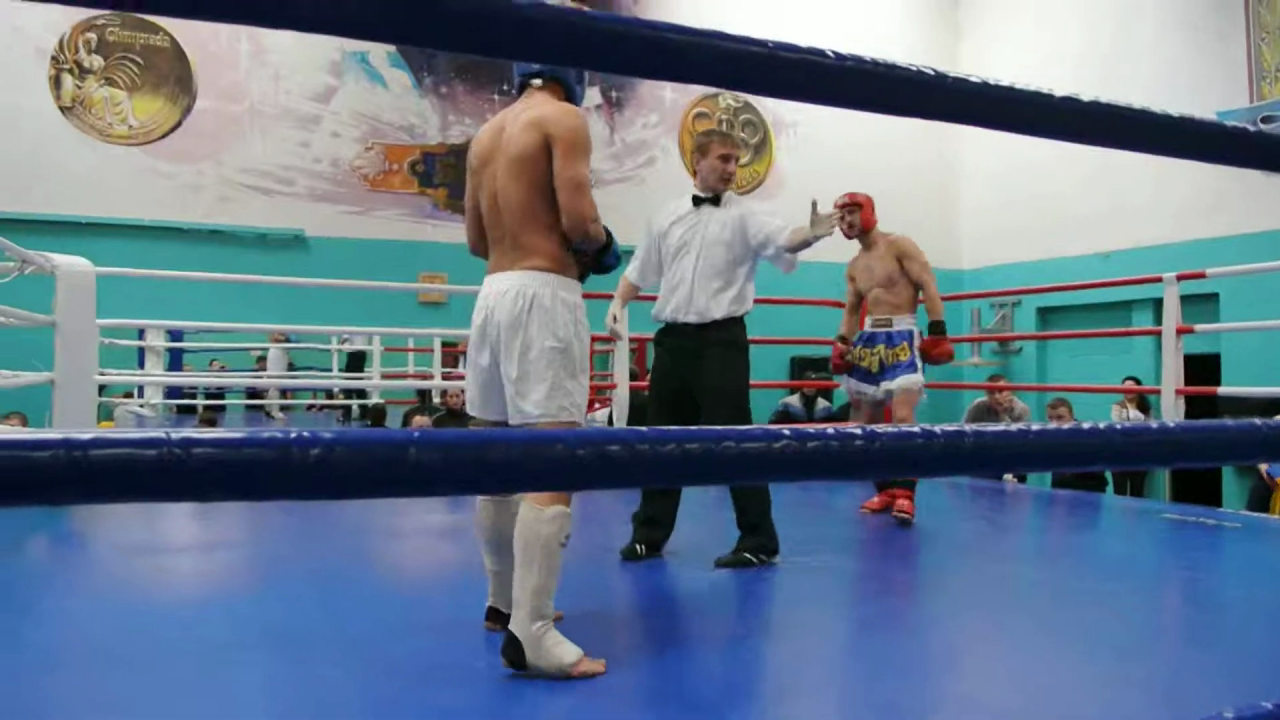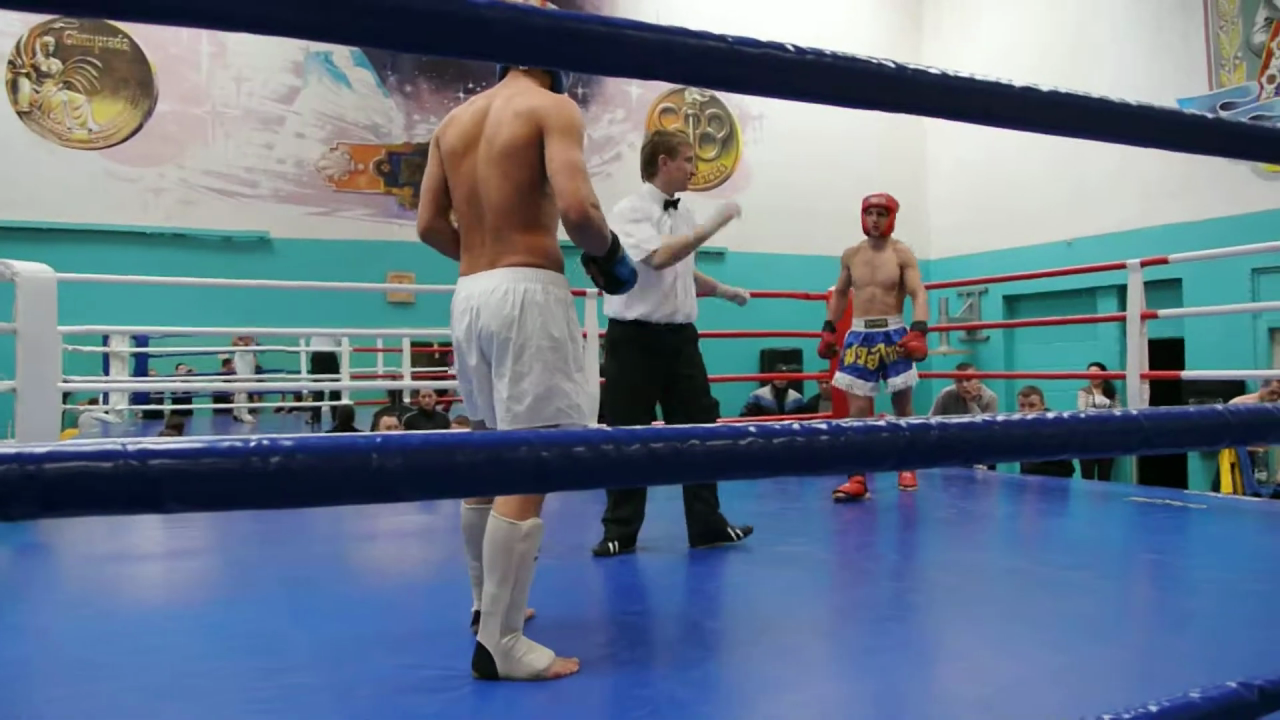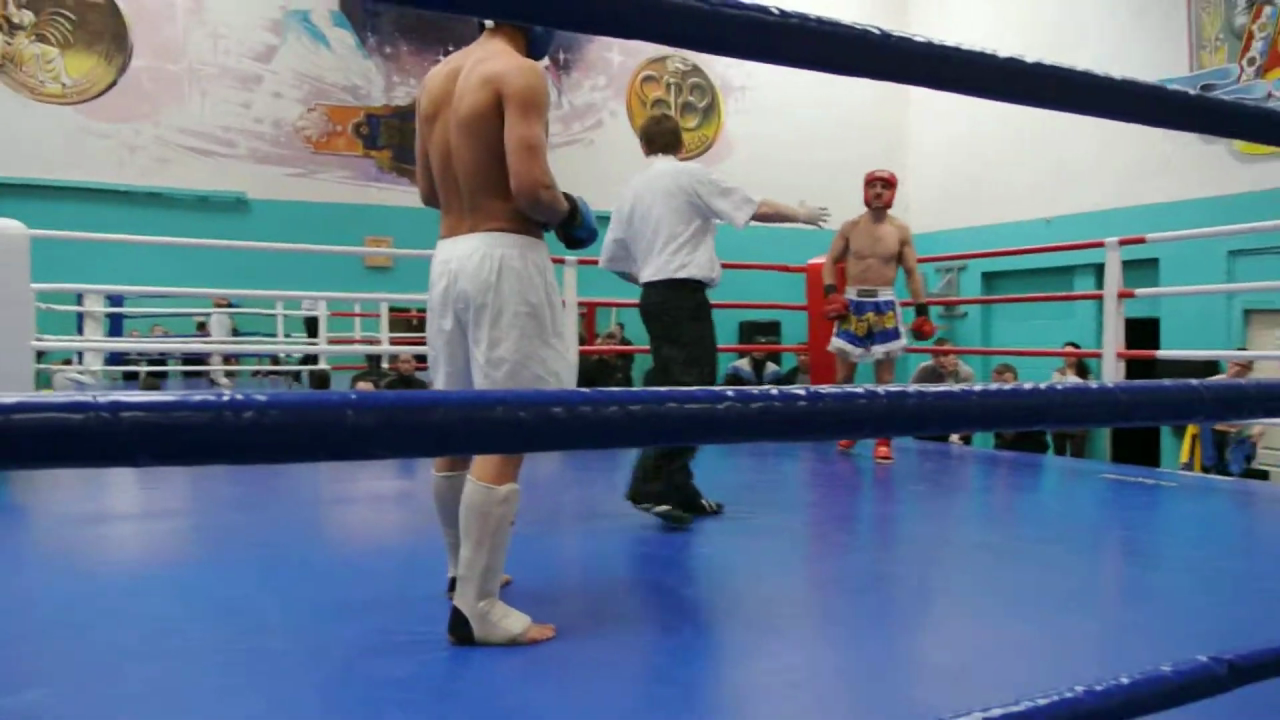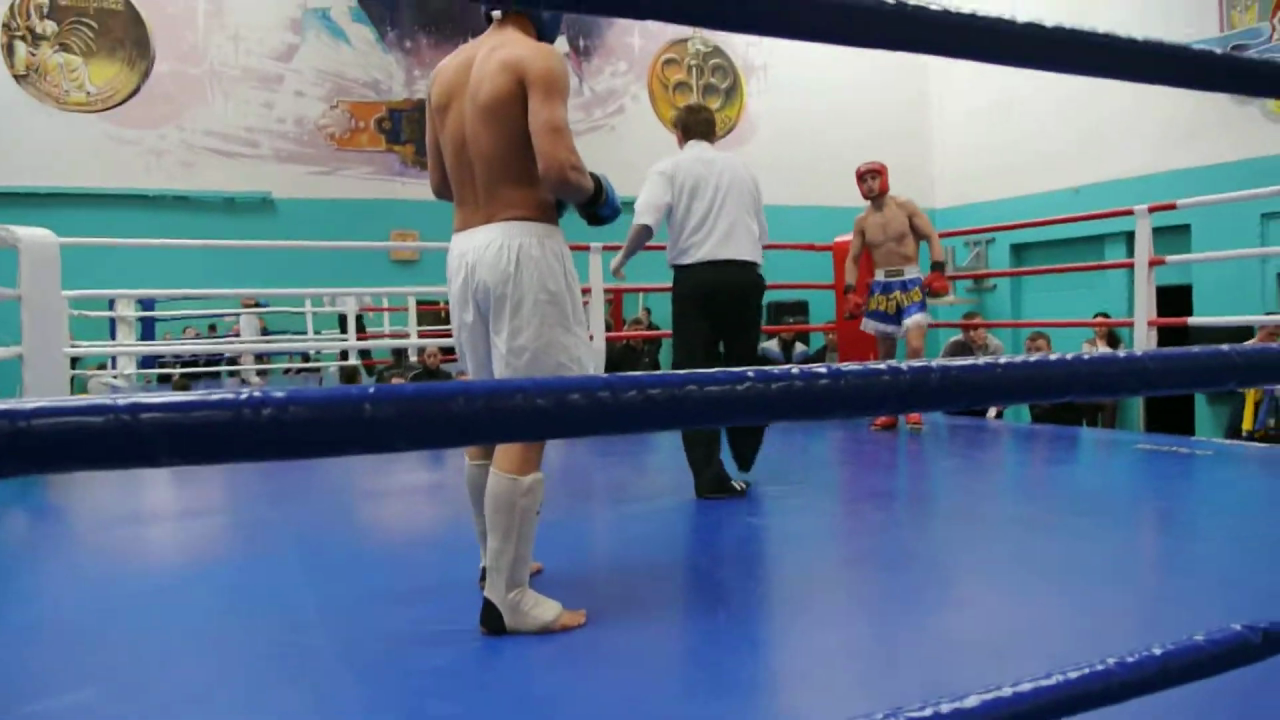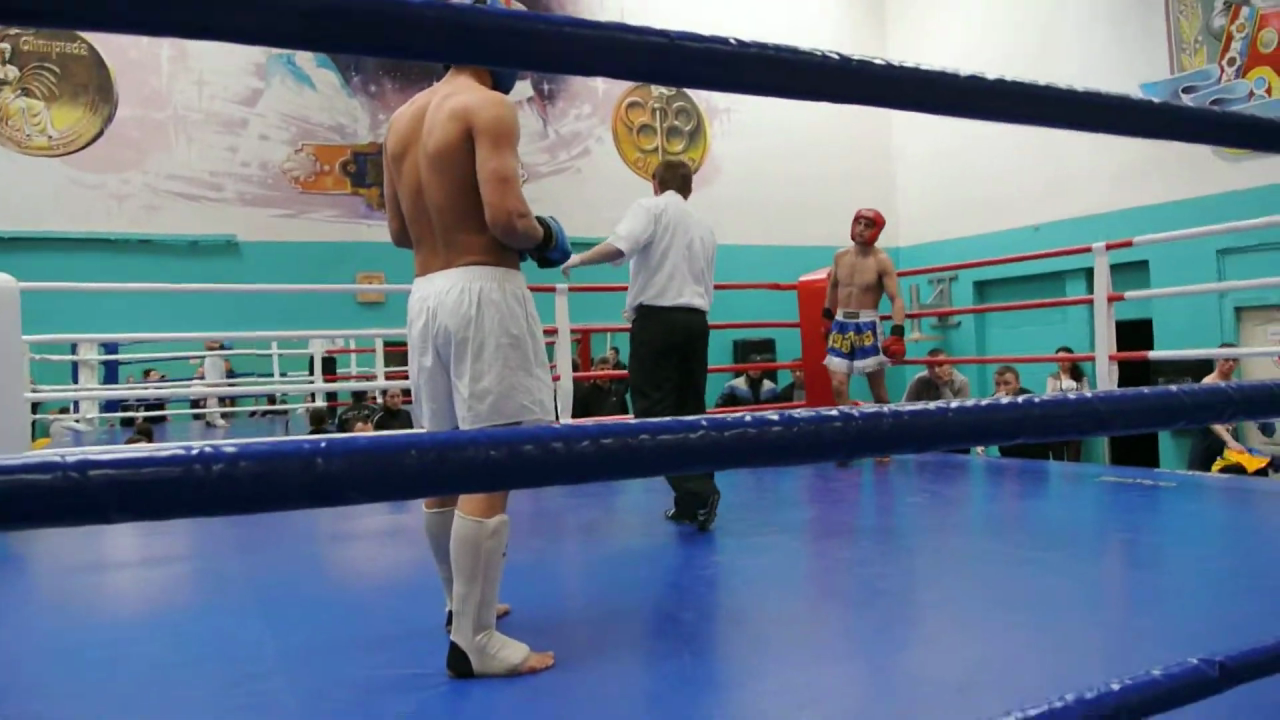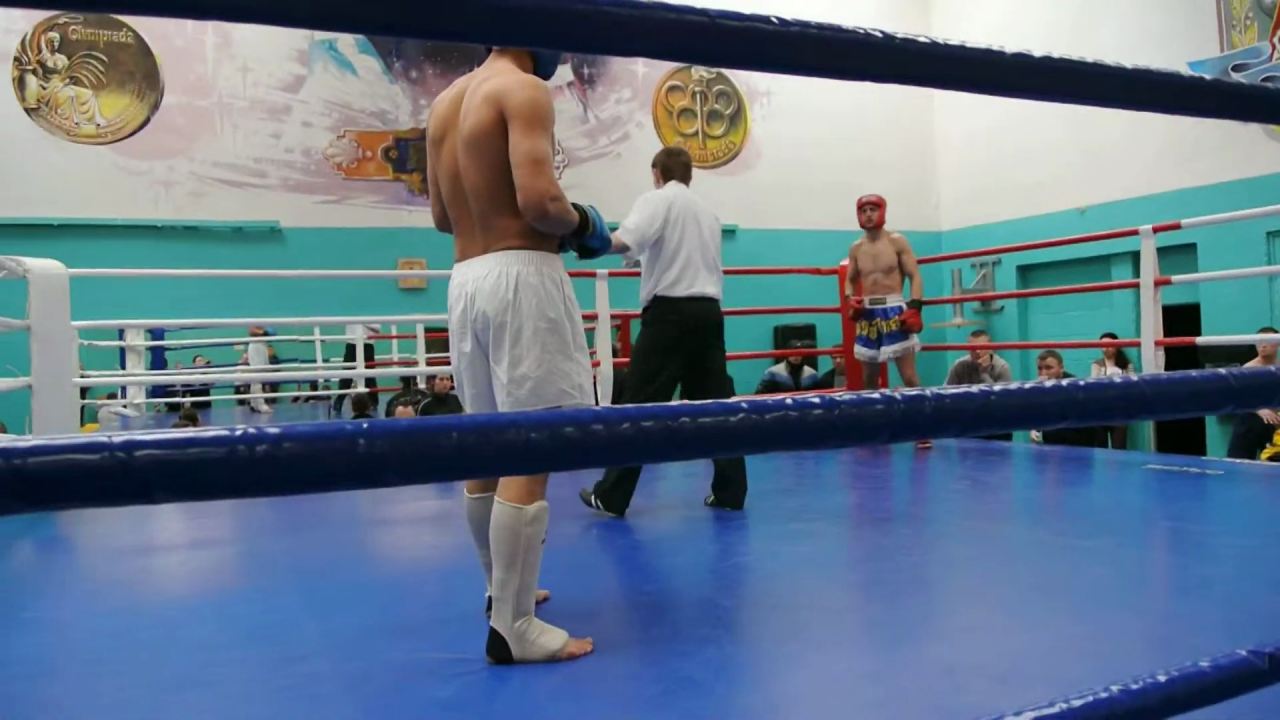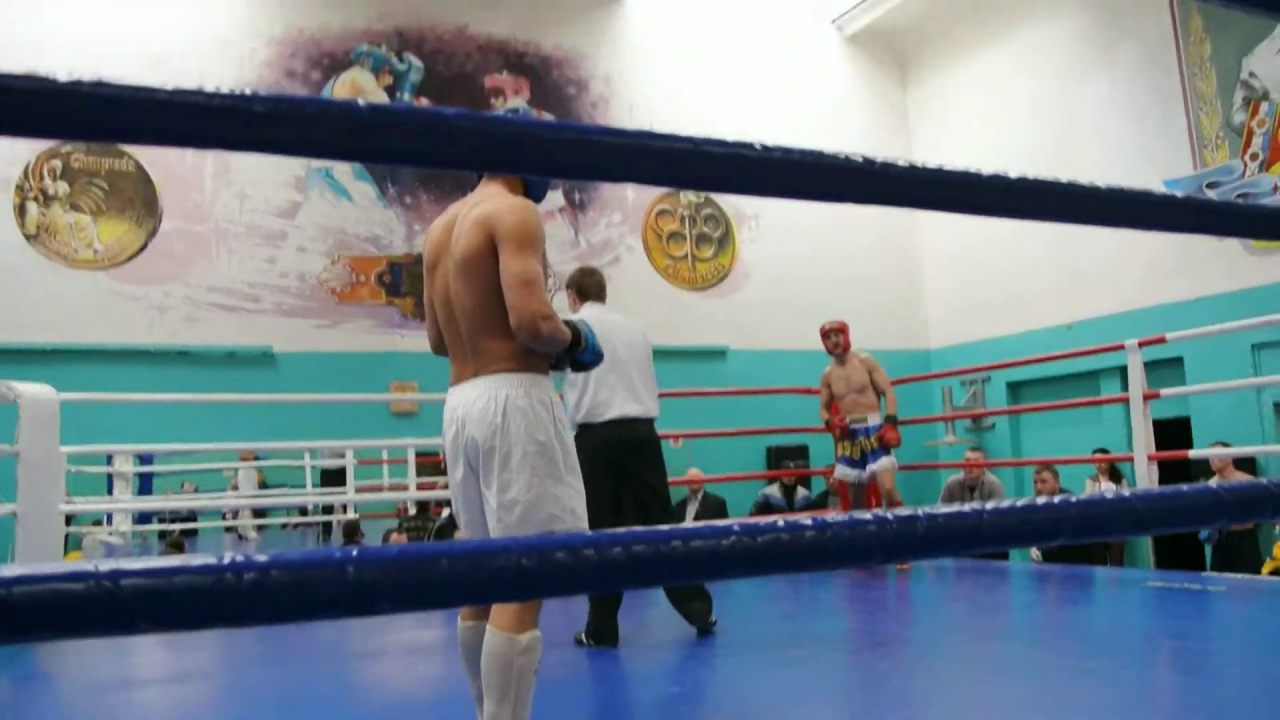
dt=0.5s
person 1, frame 1
left shoulder: (485, 134)
right shoulder: (563, 118)
right elbow: (579, 221)
right wrist: (603, 245)
left hip: (494, 294)
right hip: (542, 297)
left ankle: (505, 599)
right ankle: (531, 633)
person 1, frame 2
left shoulder: (453, 122)
right shoulder: (553, 108)
left elbow: (429, 225)
right elbow: (577, 208)
right wrist: (607, 252)
left hip: (470, 295)
right hip: (529, 293)
left ankle: (487, 604)
right ankle: (499, 644)
person 1, frame 3
left shoulder: (436, 78)
right shoulder: (520, 73)
right elbow: (531, 185)
right wrist: (570, 212)
left hip: (449, 256)
right hip: (505, 258)
left ankle: (465, 570)
right ankle: (476, 608)
person 1, frame 4
left shoulder: (446, 71)
right shoulder: (537, 58)
right elbow: (558, 167)
right wrist: (593, 193)
left hip: (467, 248)
right hip: (523, 247)
left ankle: (497, 559)
right ankle: (506, 598)
person 1, frame 5
left shoulder: (404, 118)
right shoulder: (489, 107)
right elbow: (505, 216)
right wrist: (545, 238)
left hip: (428, 295)
right hip: (484, 294)
left ankle: (464, 602)
right ankle: (473, 641)
person 1, frame 6
left shoulder: (445, 102)
right shoulder: (524, 90)
right elbow: (539, 199)
right wrist: (583, 223)
left hip: (467, 279)
right hip: (521, 276)
left ankle: (503, 591)
right ankle: (512, 628)
person 1, frame 7
left shoulder: (440, 227)
right shoulder: (515, 212)
right elbow: (532, 319)
right wrist: (572, 339)
left hip: (461, 404)
right hip: (514, 401)
person 2, frame 1
left shoulder: (744, 213)
right shoulder: (666, 216)
left elbow: (780, 245)
right elbow: (639, 272)
left wrist: (808, 235)
right wrist: (618, 304)
left hip: (723, 338)
right hip: (674, 338)
left ankle: (758, 540)
right ankle: (651, 532)
person 2, frame 2
left shoulder: (684, 215)
right shoulder: (629, 210)
right elbow: (659, 257)
left wrist: (723, 290)
right wrist: (713, 226)
left hip: (680, 336)
right hip: (634, 336)
left knee: (698, 426)
right knee: (627, 434)
left ankle: (707, 523)
right ankle: (620, 530)
person 2, frame 3
left shoulder: (630, 190)
right shoulder: (690, 176)
left elbow: (611, 259)
right elbow: (752, 209)
right wrist: (800, 214)
left hip: (653, 298)
right hip: (683, 296)
left knee: (669, 392)
right knee: (694, 390)
left ankle: (674, 490)
right ankle: (650, 485)
person 2, frame 4
left shoulder: (669, 169)
right shoulder: (742, 169)
left elbow: (644, 224)
right elbow: (760, 235)
left wrist: (621, 259)
right wrist: (757, 277)
left hip: (694, 279)
right hip: (742, 277)
right knee: (743, 369)
left ankle: (710, 478)
right ankle: (745, 455)
person 2, frame 5
left shoulder: (650, 207)
right shoulder: (704, 226)
left elbow: (619, 246)
left wrist: (579, 259)
left hip: (657, 320)
right hip: (695, 322)
left knee: (654, 412)
right knee: (689, 412)
left ankle: (698, 495)
right ankle: (693, 502)
person 2, frame 6
left shoulder: (658, 199)
right shoulder: (707, 211)
left elbow: (628, 240)
left hip: (669, 311)
right hip: (708, 310)
left knee: (643, 402)
right knee: (715, 402)
left ankle: (611, 494)
right ankle: (730, 490)
person 2, frame 7
right shoulder: (635, 329)
left hip: (596, 437)
right hip: (642, 432)
left knee: (598, 532)
right knee: (661, 523)
left ankle: (602, 628)
right ankle: (699, 610)
person 3, frame 1
left shoulder: (899, 246)
right shoulder: (854, 265)
left elbow: (928, 287)
left wrist: (937, 333)
right wrist: (842, 343)
left hip: (902, 336)
right hip: (869, 338)
left knee: (902, 417)
right knee: (866, 420)
left ankle: (905, 494)
right ankle: (884, 491)
person 3, frame 2
left shoulder: (903, 254)
right shoulder: (851, 255)
left elbow: (918, 294)
right elbow: (840, 293)
left wrist: (919, 332)
right wrist: (829, 329)
left hip: (893, 334)
right hip: (860, 335)
left knee: (902, 409)
right knee: (857, 411)
left ankle: (906, 467)
right ankle: (857, 480)
person 3, frame 3
left shoulder: (900, 230)
right shoulder: (850, 227)
left elbow: (912, 273)
right elbow: (829, 262)
left wrist: (922, 314)
right wrist: (831, 294)
left hip: (884, 305)
right hip: (852, 303)
left knee: (885, 379)
right knee: (843, 376)
left ankle: (883, 441)
person 3, frame 4
left shoulder: (905, 206)
right shoulder: (862, 222)
left elbow: (932, 237)
right elbow: (852, 260)
left wrist: (938, 271)
right wrist: (850, 292)
left hip: (910, 283)
right hip: (881, 286)
left knee: (915, 346)
right knee: (885, 355)
right ankle: (889, 411)
person 3, frame 5
left shoulder: (881, 261)
right shoulder: (840, 256)
left elbow: (897, 299)
left wrist: (897, 334)
right wrist: (827, 316)
left hip: (866, 328)
right hip: (841, 325)
left knee: (878, 391)
right knee: (838, 386)
person 3, frame 6
left shoulder: (896, 241)
right shoulder: (856, 248)
left elbow: (915, 276)
right elbow: (850, 280)
left wrist: (915, 308)
right wrist: (850, 298)
left hip: (894, 311)
right hip: (868, 314)
left knee: (909, 376)
right knee: (869, 378)
person 3, frame 7
left shoulder: (865, 361)
right shoulder: (828, 375)
left elbow: (888, 392)
right elbow: (824, 408)
left wrist: (891, 424)
right wrist: (831, 423)
left hip: (874, 430)
right hip: (849, 435)
left knee: (887, 489)
